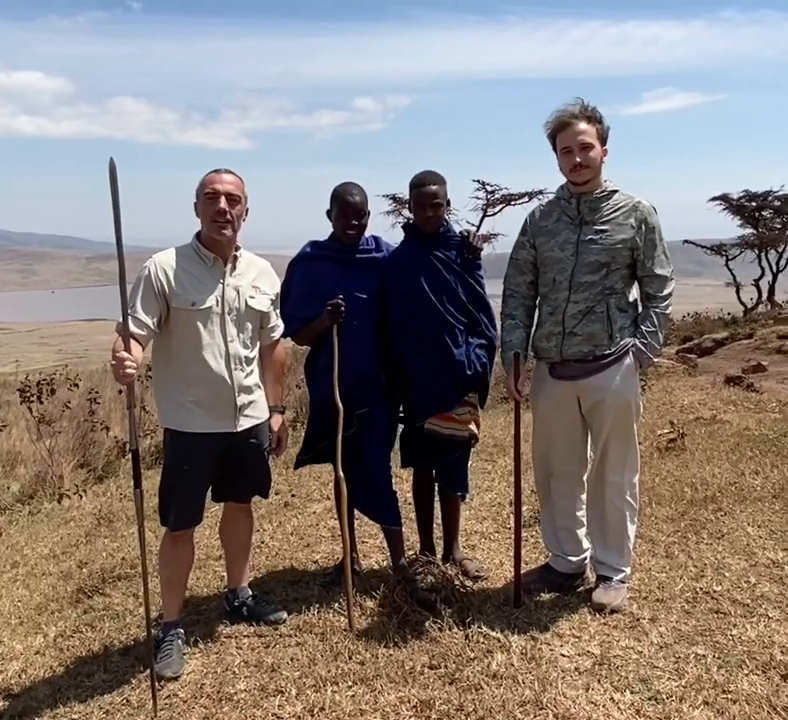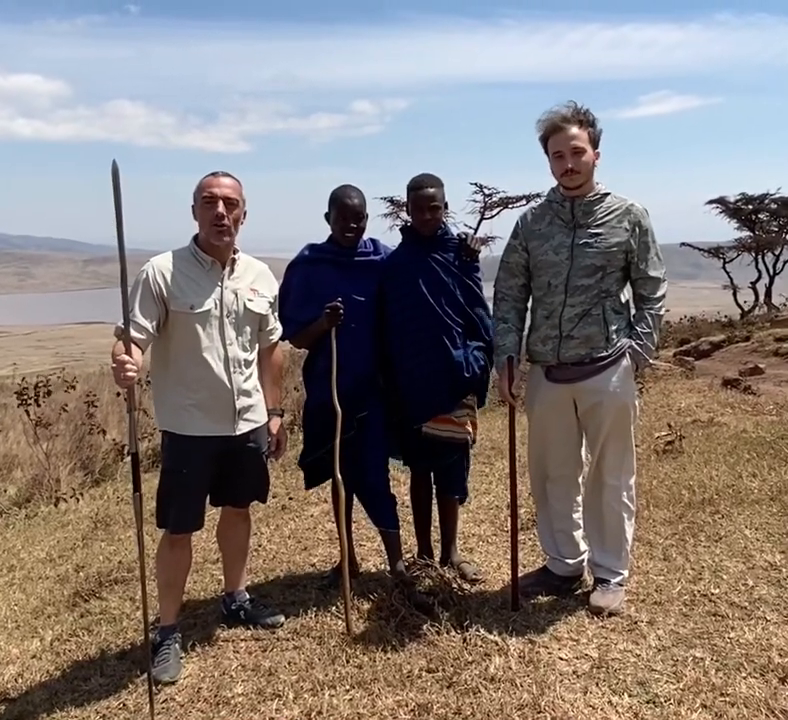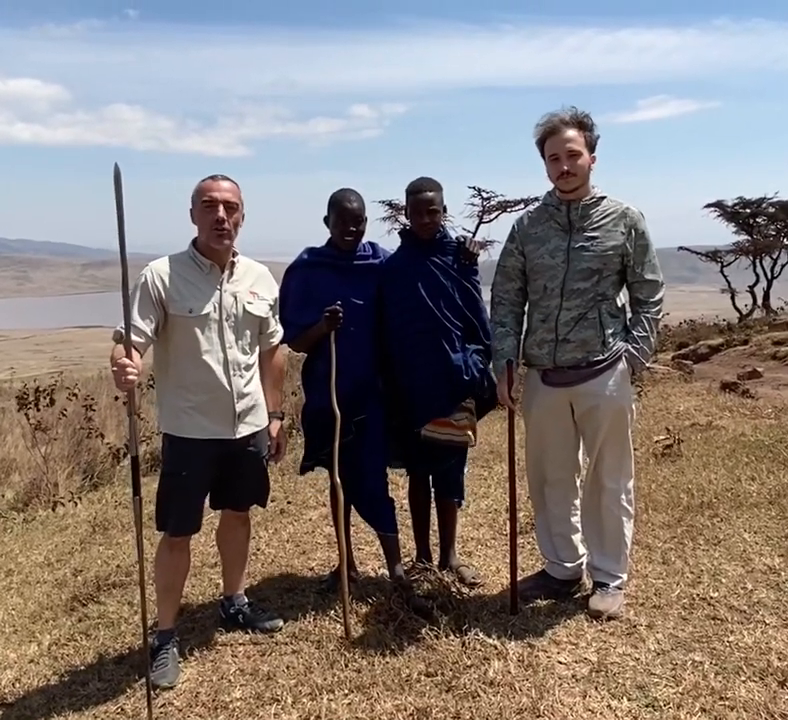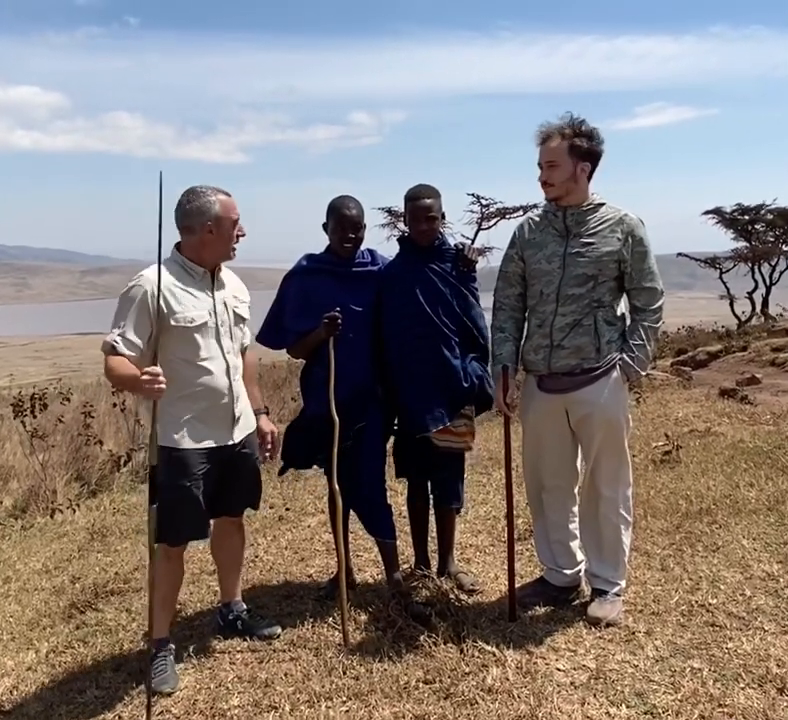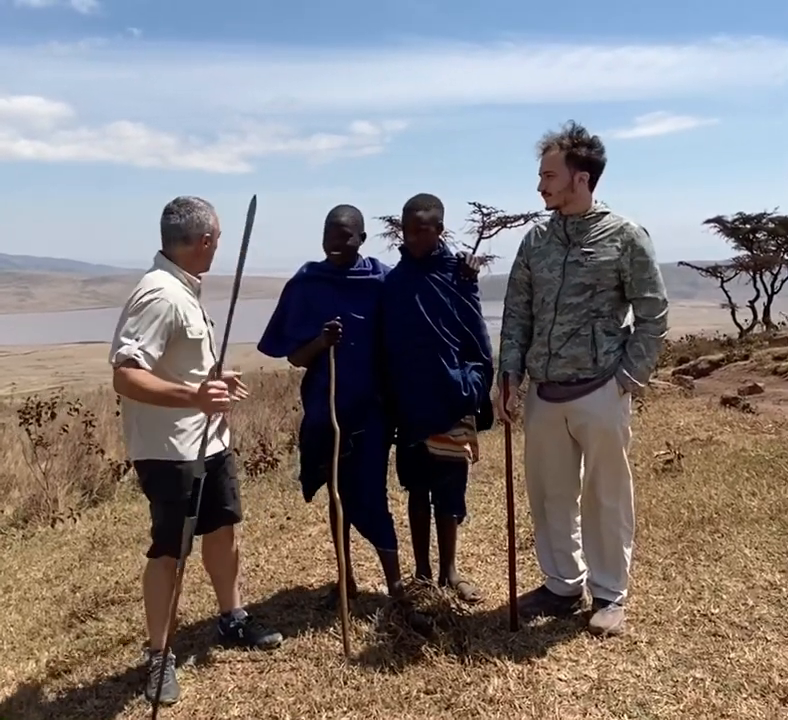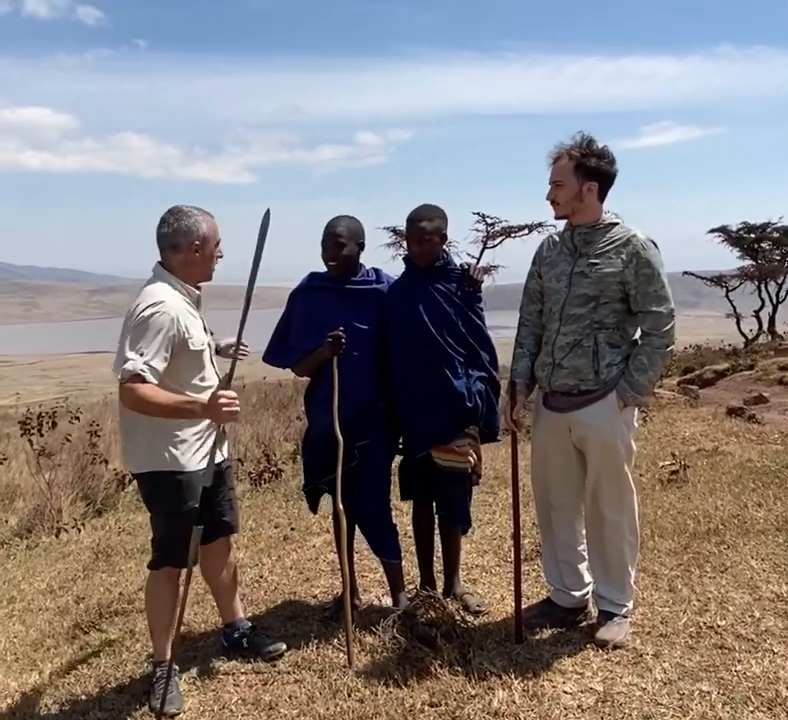
dt=0.4s
person 1, frame 1
left shoulder: (636, 214)
right shoulder: (540, 219)
left elbow: (658, 291)
right elbow: (518, 293)
left wrist: (641, 352)
right wrist: (512, 356)
left hip: (611, 368)
right hip: (550, 369)
left knee: (614, 475)
right knee: (556, 473)
left ankle: (612, 571)
right ankle: (566, 563)
person 1, frame 2
left shoulder: (628, 216)
right shoulder: (531, 222)
left elbow: (652, 293)
right elbow: (508, 296)
left wrist: (637, 353)
right wrist: (505, 360)
left hip: (607, 371)
right hip: (546, 372)
left knee: (610, 477)
right knee: (551, 477)
left ankle: (610, 573)
right ankle: (563, 564)
person 1, frame 3
left shoulder: (624, 220)
right shoulder: (526, 226)
left elbow: (649, 296)
right elbow: (506, 300)
left wrist: (634, 357)
right wrist: (504, 365)
left hip: (604, 374)
right hip: (542, 376)
left knee: (609, 481)
right knee: (549, 481)
left ankle: (609, 577)
right ankle: (563, 569)
person 1, frame 4
left shoulder: (622, 227)
right shoulder: (528, 231)
left elbow: (648, 304)
right elbow: (507, 306)
left wrist: (630, 366)
right wrist: (503, 370)
left hip: (600, 382)
right hip: (540, 383)
left knee: (606, 488)
right knee: (547, 486)
left ankle: (607, 584)
right ankle: (561, 575)
person 1, frame 5
left shoulder: (625, 237)
right shoulder: (536, 239)
left elbow: (653, 316)
right elbow: (516, 313)
left wrist: (629, 379)
right wrist: (509, 376)
left hip: (600, 392)
right hip: (543, 393)
left knee: (606, 497)
right knee: (550, 495)
left ankle: (609, 594)
right ankle: (563, 585)
person 1, frame 6
left shoulder: (633, 248)
right shoulder: (549, 250)
left elbow: (660, 330)
right elbow: (530, 324)
left wrist: (630, 393)
right wrist: (519, 386)
left hip: (603, 404)
right hip: (551, 403)
left knee: (610, 508)
right knee: (555, 506)
left ankle: (615, 607)
right ankle: (569, 597)
person 2, frame 1
left shoulder: (262, 272)
right shoulder: (163, 269)
right elbow: (134, 334)
left wrist: (276, 409)
right wrist: (124, 360)
left hip: (249, 419)
right hip: (190, 423)
left knee: (240, 506)
right knee: (180, 526)
left ankle: (239, 595)
right ankle: (171, 628)
person 2, frame 2
left shoulder: (259, 275)
right shoulder: (161, 272)
right elbow: (131, 338)
left wrist: (273, 412)
right wrist: (125, 363)
left hip: (247, 422)
right hip: (188, 426)
left knee: (238, 510)
right knee: (178, 529)
left ankle: (236, 599)
right ankle: (167, 632)
person 2, frame 3
left shoulder: (260, 277)
right shoulder: (161, 276)
right elbow: (128, 341)
left wrist: (275, 415)
right wrist: (123, 366)
left hip: (248, 426)
right hip: (189, 430)
left knee: (237, 513)
right knee: (177, 533)
left ankle: (234, 603)
right ankle: (165, 636)
person 2, frame 4
left shoulder: (231, 284)
right shoulder: (151, 285)
right elbow: (114, 357)
left wrist: (260, 413)
right wrist: (138, 380)
left hip: (237, 431)
right hip: (185, 440)
left knee: (231, 520)
right knee: (174, 541)
left ankle: (232, 610)
right ankle: (160, 644)
person 2, frame 5
left shoulder: (181, 289)
right shoulder: (161, 295)
right elbow: (126, 376)
left wrist: (213, 376)
right wrist: (191, 397)
left hip: (208, 440)
right hip: (170, 450)
left knee: (221, 529)
right knee: (168, 551)
left ankle: (232, 618)
right ankle: (159, 655)
person 2, frame 6
left shoulder: (181, 299)
right shoulder: (162, 307)
right elbow: (132, 391)
left wrist: (213, 353)
right wrist: (201, 406)
left hip: (206, 452)
right hip: (172, 462)
left knee: (219, 540)
right knee: (170, 562)
left ankle: (236, 629)
right ankle: (162, 667)
person 3, frame 1
left shoulder: (462, 251)
right shoulder: (398, 259)
left elbow: (480, 309)
right elbow: (391, 324)
left wrist: (479, 360)
right wrist: (395, 380)
left hip: (457, 376)
right hip: (418, 380)
left knee: (453, 466)
right knee: (423, 466)
left ankle: (453, 548)
right ankle: (426, 549)
person 3, frame 2
left shoulder: (460, 254)
right shoulder: (395, 262)
left elbow: (477, 313)
right elbow: (389, 327)
left wrist: (478, 361)
right wrist: (392, 383)
left hip: (456, 379)
right hip: (414, 383)
left knee: (451, 469)
right knee: (421, 469)
left ankle: (450, 550)
right ankle: (424, 552)
person 3, frame 3
left shoulder: (459, 258)
right shoulder: (394, 265)
left elbow: (477, 317)
right elbow: (388, 330)
left wrist: (476, 368)
right wrist: (392, 387)
left hip: (454, 383)
right hip: (413, 387)
left knee: (449, 473)
right knee: (419, 472)
left ankle: (449, 554)
right ankle: (423, 555)
person 3, frame 4
left shoulder: (457, 264)
right shoulder: (394, 271)
left elbow: (474, 325)
right elbow: (387, 335)
left wrist: (475, 376)
right wrist: (389, 391)
left hip: (452, 390)
right hip: (412, 393)
left knee: (448, 479)
right knee: (417, 478)
left ankle: (448, 561)
right ankle: (422, 562)
person 3, frame 5
left shoulder: (456, 275)
right shoulder: (395, 281)
left elbow: (475, 335)
right elbow: (388, 344)
left wrist: (475, 386)
right wrist: (390, 400)
left hip: (453, 400)
right hip: (413, 402)
left knee: (450, 489)
right knee: (419, 487)
left ankle: (449, 570)
right ankle: (423, 571)
person 3, frame 6
left shoulder: (461, 285)
right shoulder: (398, 291)
left elbow: (479, 345)
right elbow: (392, 354)
left wrist: (478, 396)
right wrist: (395, 410)
left hip: (456, 411)
right hip: (416, 413)
left knee: (454, 500)
right knee: (422, 498)
left ankle: (453, 581)
right ankle: (427, 582)
person 4, frame 1
left shoulder: (386, 256)
right shoulder: (308, 262)
right elbow: (297, 334)
right wrist: (323, 321)
left hip: (376, 383)
right hip: (330, 384)
left knee: (375, 471)
right knee: (342, 469)
left ankle: (399, 557)
right ankle: (350, 553)
person 4, frame 2
left shoulder: (384, 260)
right shoulder: (307, 266)
right elbow: (295, 339)
right wrist: (322, 324)
left hip: (374, 387)
right hip: (328, 387)
left knee: (373, 475)
right knee: (341, 474)
left ankle: (396, 561)
right ankle: (348, 557)
person 4, frame 3
left shoulder: (382, 263)
right shoulder: (305, 269)
right elbow: (295, 342)
right wrist: (321, 326)
left hip: (372, 391)
right hip: (327, 392)
left knee: (371, 480)
right knee: (340, 477)
left ankle: (395, 565)
right ankle: (346, 562)
person 4, frame 4
left shoulder: (379, 270)
right shoulder: (304, 275)
right elbow: (294, 348)
right wrist: (319, 332)
left hip: (370, 398)
right hip: (324, 399)
left knee: (369, 486)
right knee: (338, 485)
left ankle: (393, 572)
right ankle: (344, 570)
person 4, frame 5
left shoulder: (381, 280)
right shoulder: (304, 284)
right elbow: (295, 357)
right wrist: (321, 342)
left hip: (369, 407)
right hip: (325, 408)
left knee: (369, 495)
right knee: (339, 493)
left ankle: (394, 580)
right ankle: (346, 578)
person 4, frame 6
left shoulder: (384, 289)
right shoulder: (308, 294)
right elbow: (298, 367)
right wrist: (324, 351)
left hip: (373, 417)
right hip: (329, 418)
left knee: (374, 505)
right knee: (342, 504)
left ankle: (398, 592)
right ankle: (350, 589)
